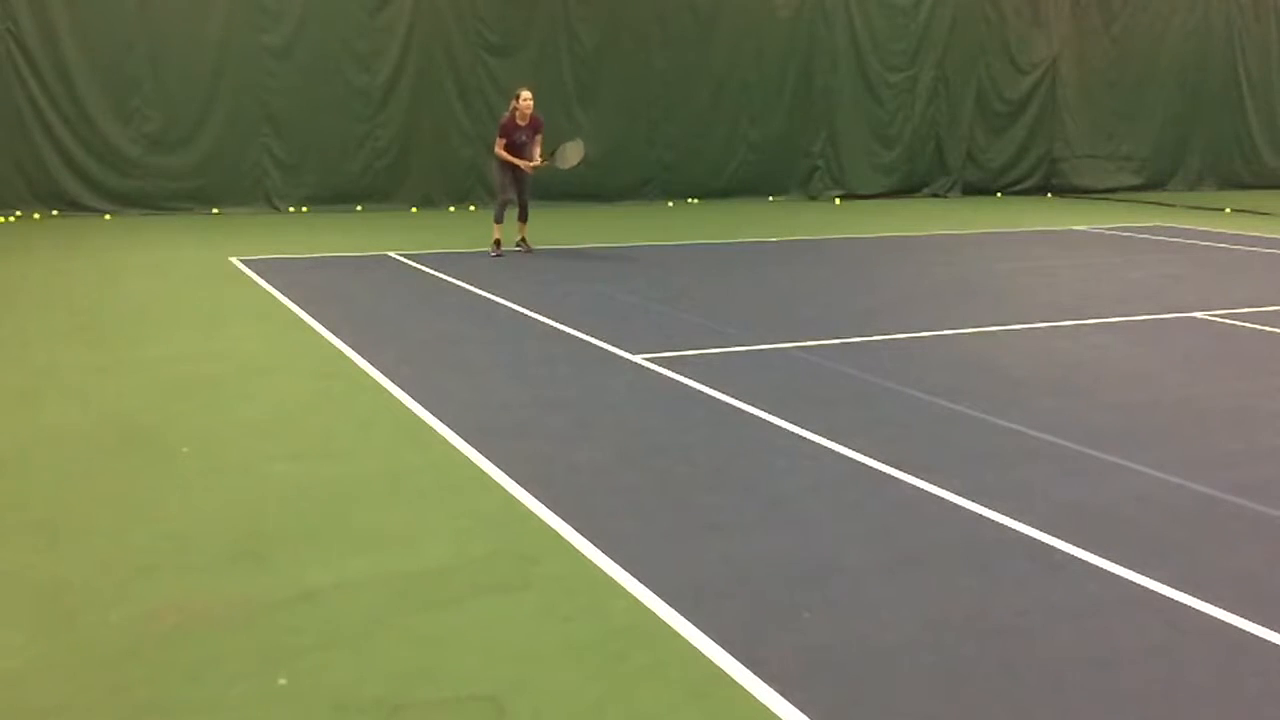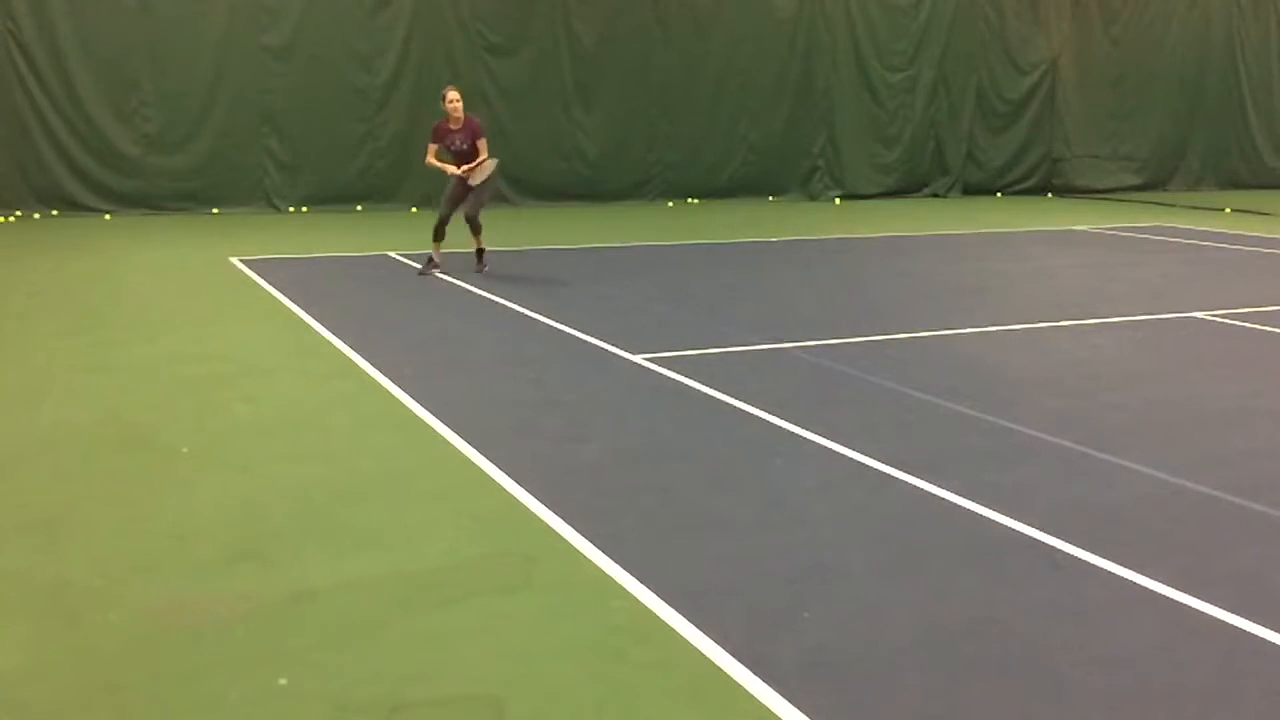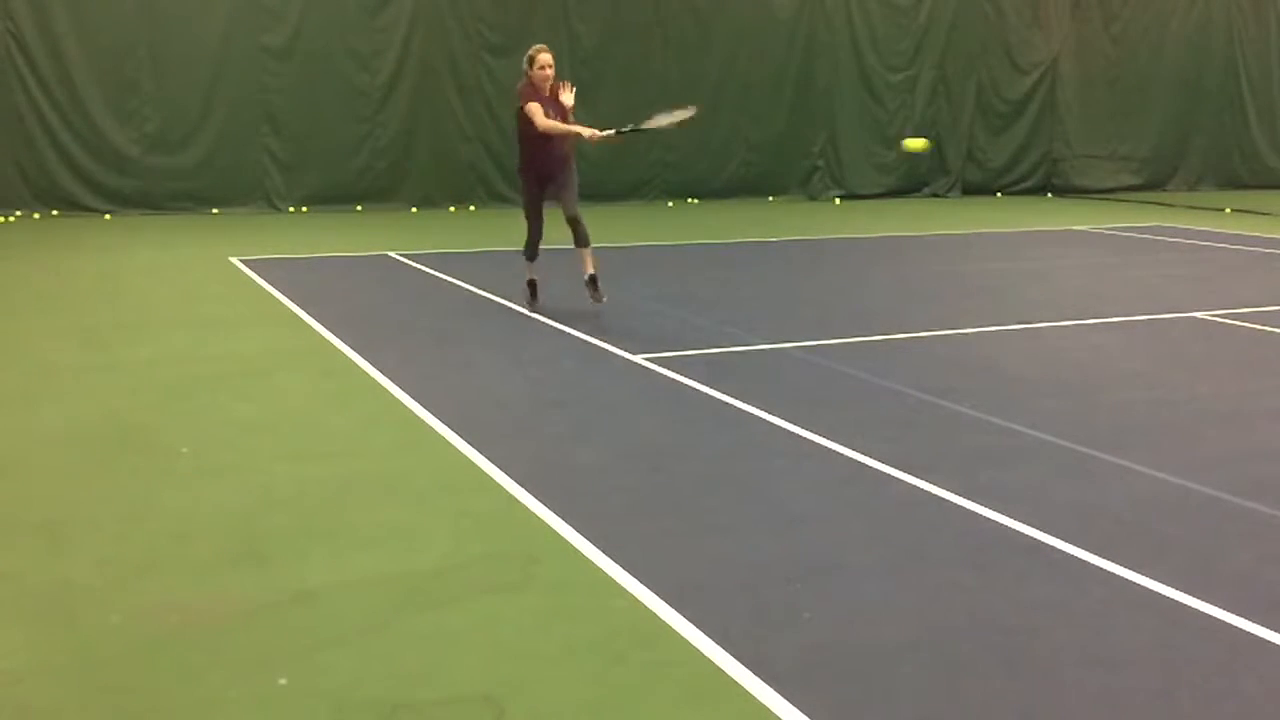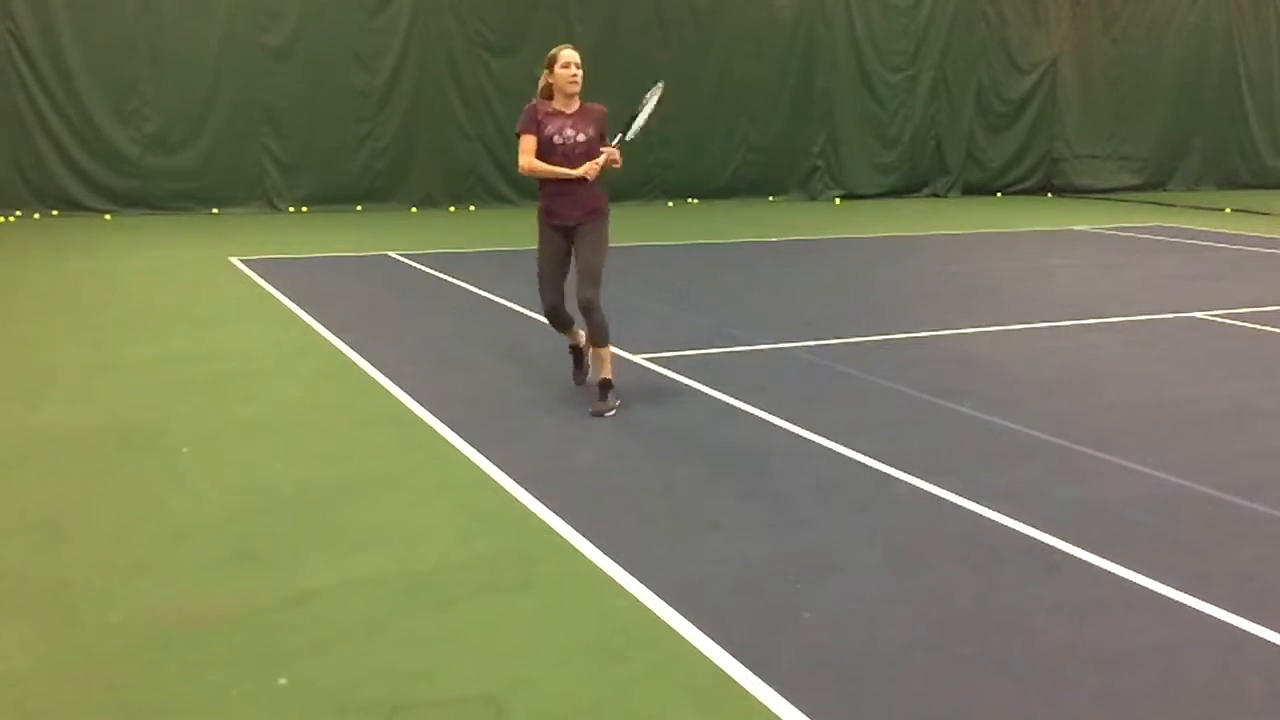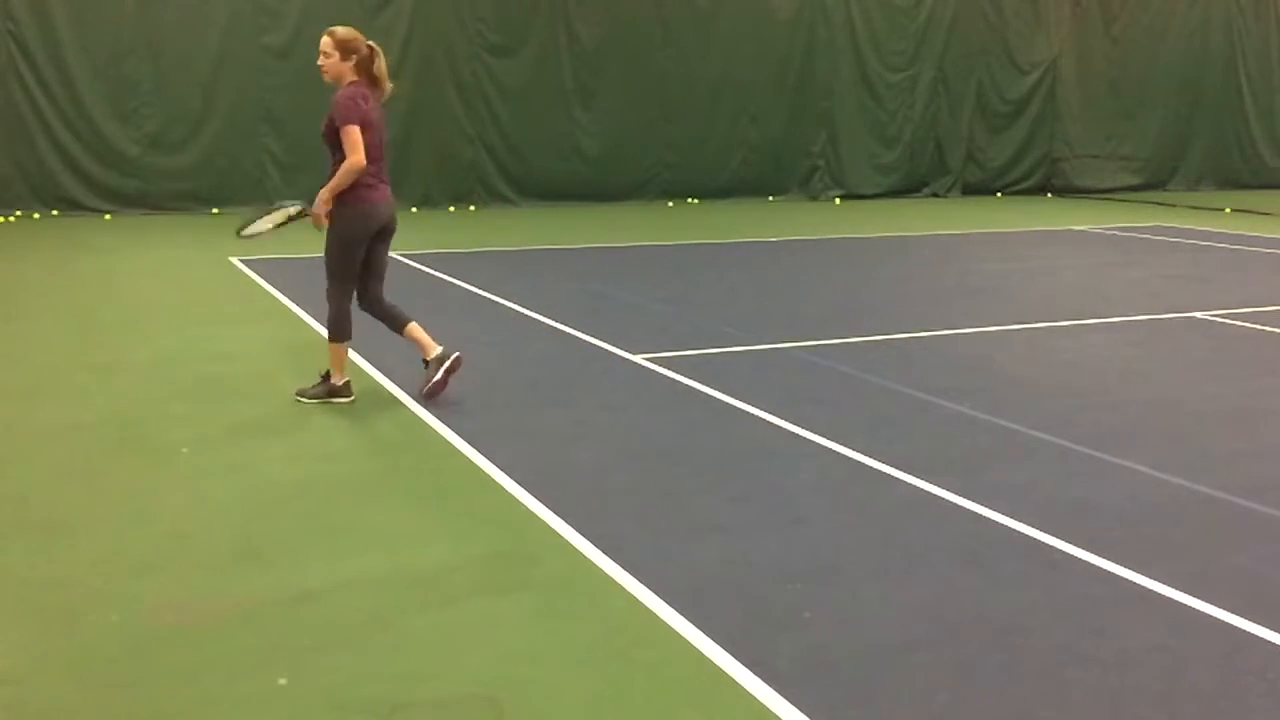
dt=1s
person 1, frame 1
left shoulder: (537, 122)
right shoulder: (507, 123)
left elbow: (536, 145)
right elbow: (498, 150)
left wrist: (536, 158)
right wrist: (519, 162)
left hip: (523, 163)
right hip: (504, 163)
left knee: (524, 201)
right knee: (504, 198)
left ankle: (521, 238)
right ankle: (496, 242)
person 1, frame 2
left shoulder: (475, 125)
right shoulder: (439, 128)
left elbow: (484, 155)
right elbow: (429, 159)
left wrist: (469, 167)
right wrist: (445, 167)
right hip: (458, 178)
left knee: (470, 214)
right knee: (442, 216)
left ankle: (480, 251)
right ankle: (435, 260)
person 1, frame 3
left shoulder: (559, 90)
right shoulder: (526, 92)
left elbow: (568, 133)
right elbow: (542, 124)
left wrist: (568, 109)
right wrist: (580, 130)
left hip: (561, 165)
right hip: (531, 170)
left knee: (573, 216)
right knee: (535, 232)
left ankle: (591, 278)
right ankle: (531, 280)
person 1, frame 4
left shoulder: (597, 114)
right shoulder: (535, 113)
left elbow: (614, 160)
right elbow: (526, 163)
left wrist: (610, 158)
right wrist: (572, 171)
left hip: (591, 218)
right hip: (551, 220)
left knee: (588, 299)
right knee: (551, 304)
left ankle: (607, 384)
right ankle: (580, 343)
person 1, frame 5
left shoulder: (345, 99)
right shoulder: (368, 96)
left elbow: (356, 161)
left wrist: (325, 197)
right wrist: (334, 199)
left hip: (357, 208)
right hip: (383, 205)
left knee: (338, 295)
right knee: (372, 297)
left ankle: (337, 380)
right ankle: (437, 354)
